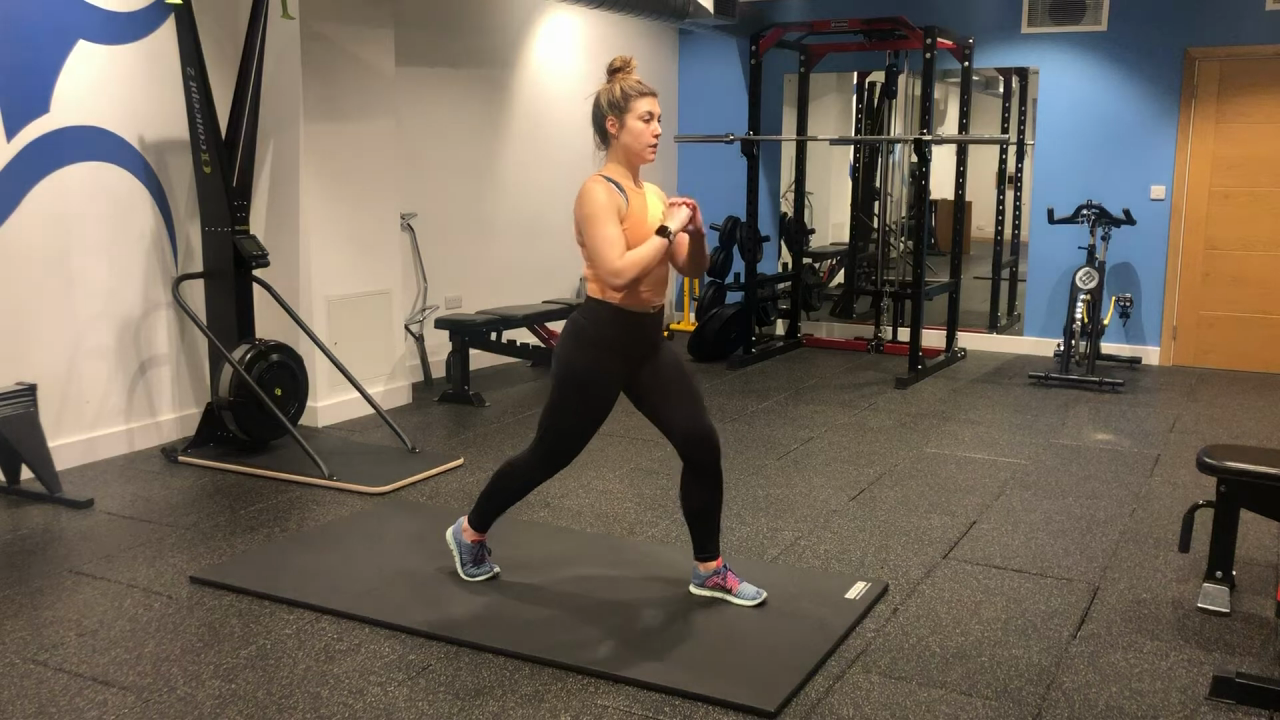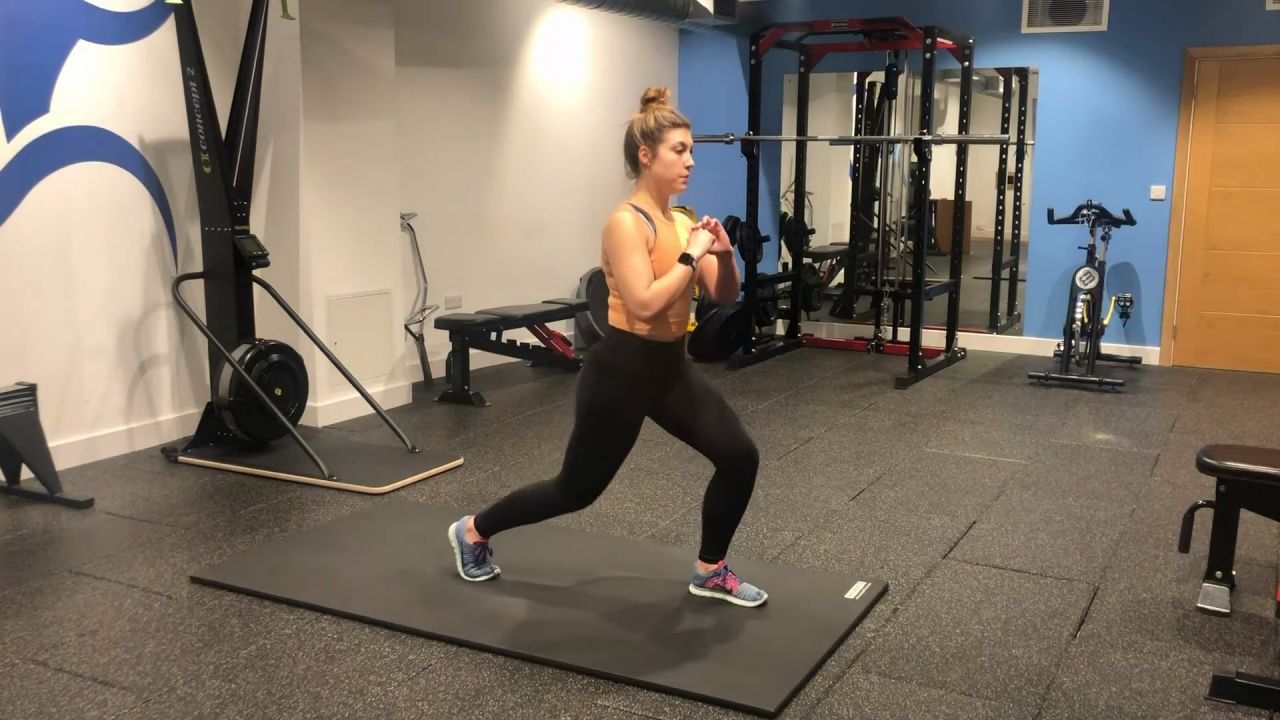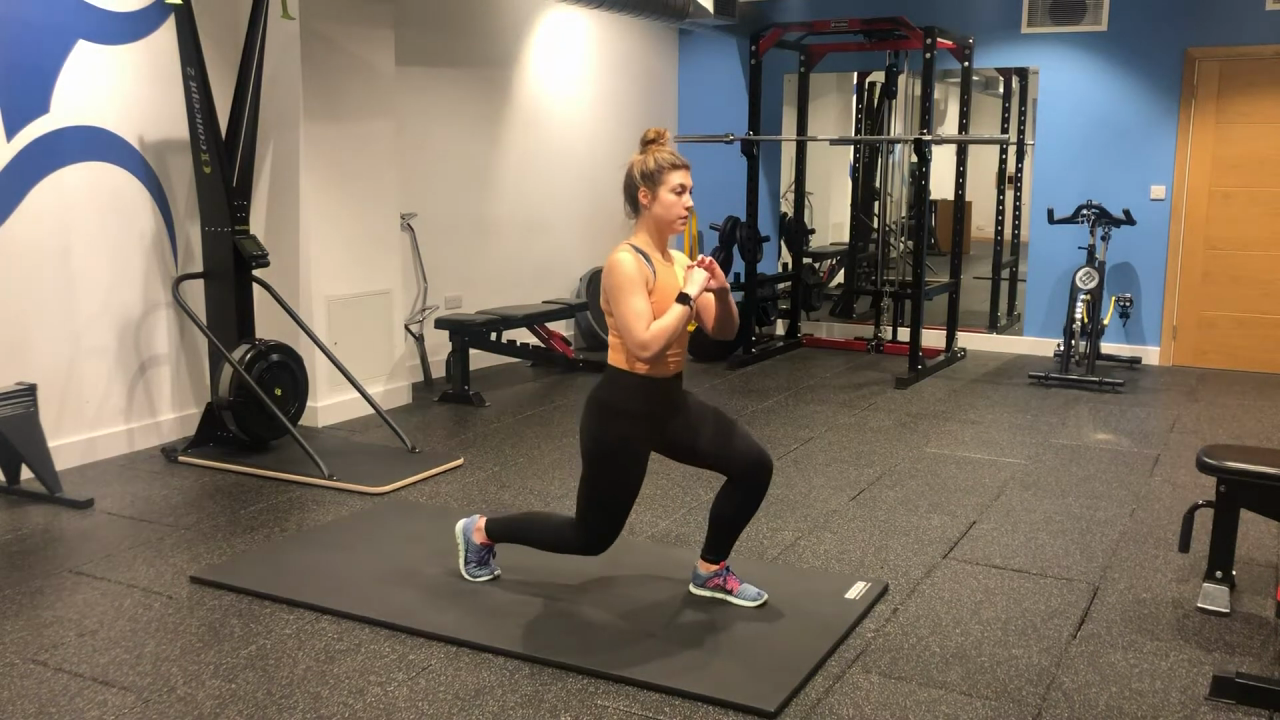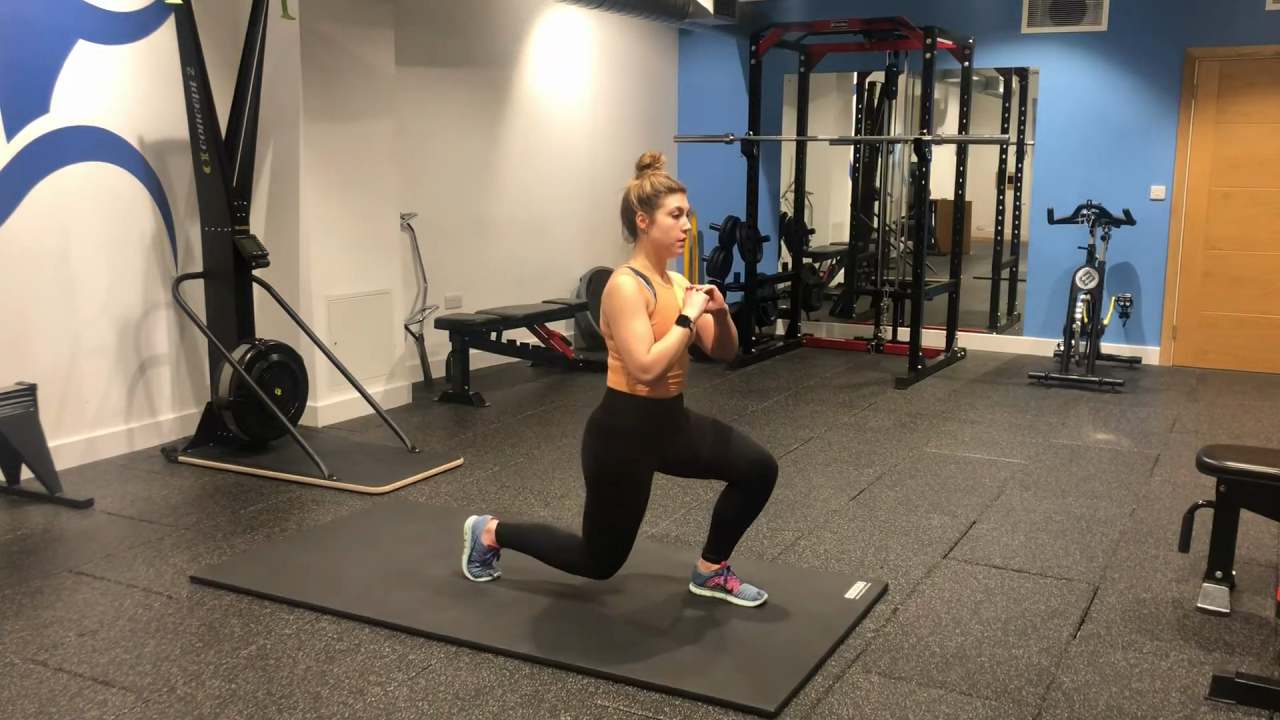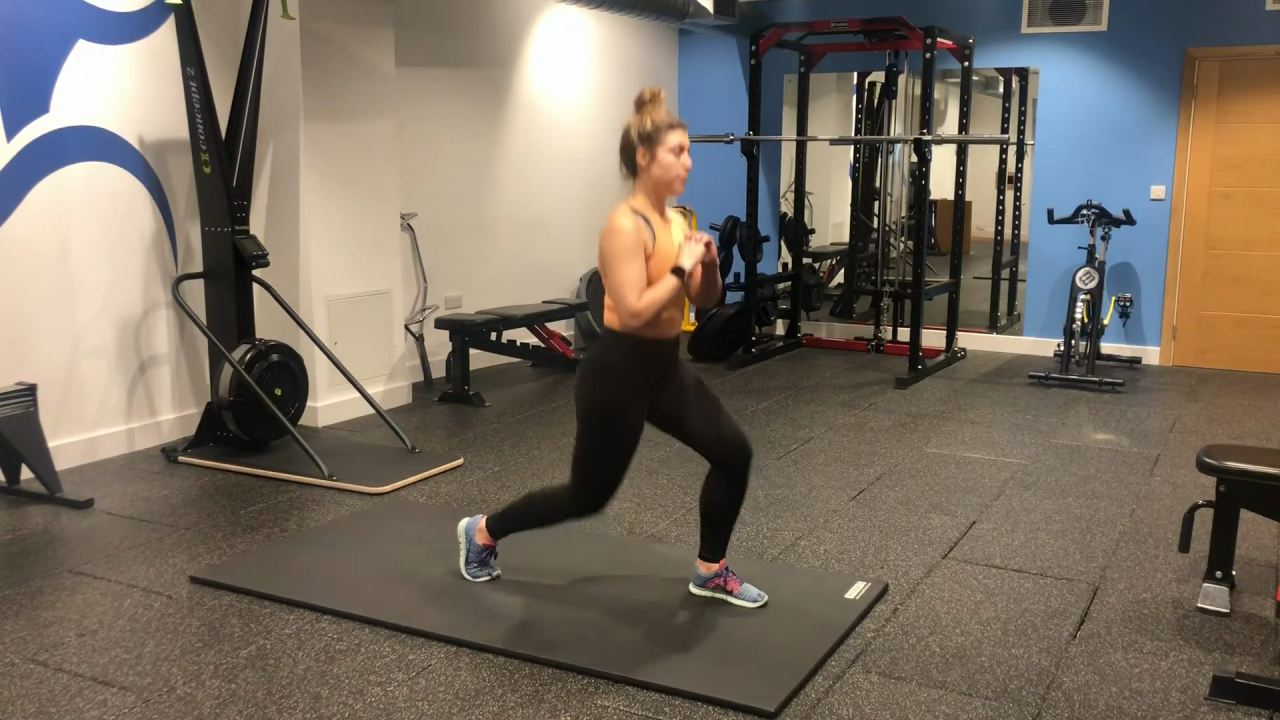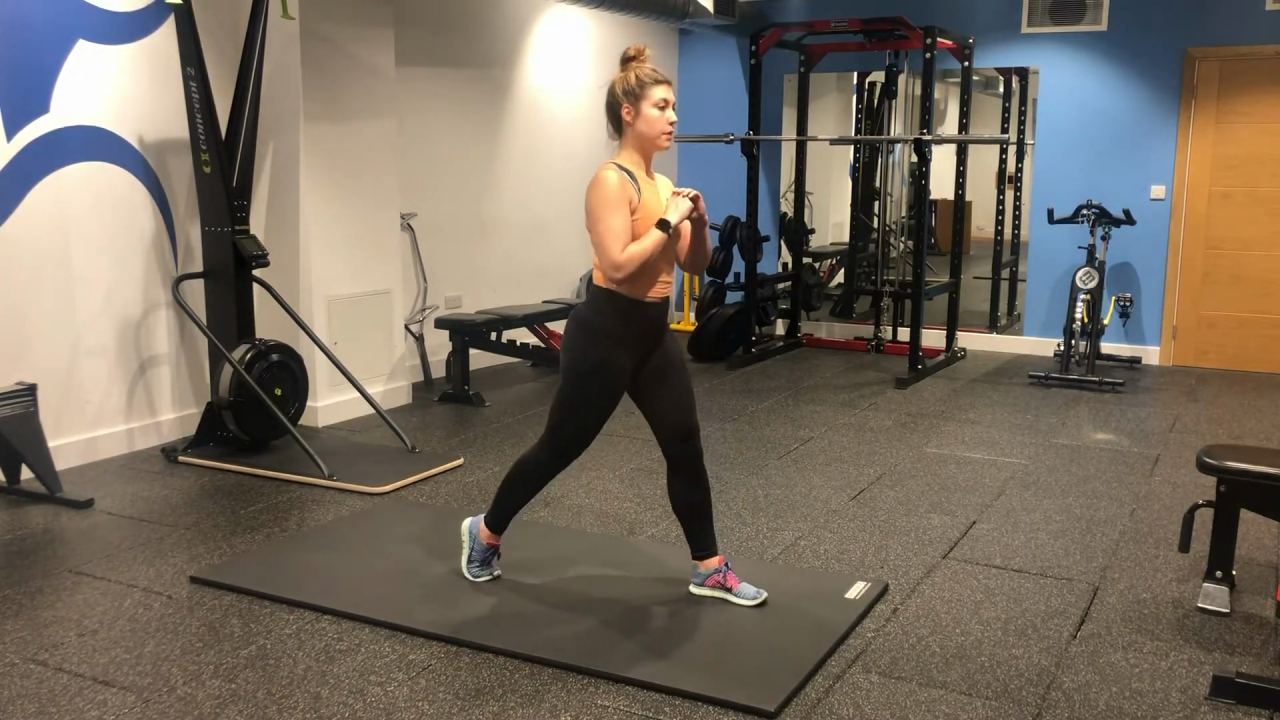
dt=0.7s
person 1, frame 1
left shoulder: (652, 193)
right shoulder: (599, 192)
left elbow: (691, 268)
right elbow: (618, 272)
left wrist: (694, 232)
right wrist: (667, 229)
left hip: (648, 340)
right hip: (599, 340)
left knee: (702, 446)
right knee: (550, 454)
left ankle: (709, 570)
right ankle: (470, 531)
person 1, frame 2
left shoulder: (680, 222)
right shoulder: (627, 222)
left elbow: (726, 296)
right elbow: (645, 304)
left wrist: (723, 253)
right wrist: (691, 256)
left hip: (670, 367)
right hip: (621, 369)
left knee: (740, 457)
right knee: (577, 488)
left ankle: (710, 572)
right ankle: (473, 531)
person 1, frame 3
left shoulder: (678, 260)
right shoulder: (625, 263)
left elbow: (725, 331)
right elbow: (644, 345)
left wrist: (720, 291)
right wrist: (689, 294)
left hip: (670, 401)
right hip: (622, 407)
left knee: (754, 465)
right knee: (593, 535)
left ankle: (710, 572)
right ankle: (481, 531)
person 1, frame 4
left shoulder: (676, 283)
right shoulder: (626, 286)
left elbow: (724, 352)
right elbow: (645, 368)
left wrist: (720, 313)
right wrist: (689, 317)
left hip: (670, 420)
right hip: (623, 429)
left knee: (759, 469)
right knee: (600, 561)
left ankle: (710, 571)
right ankle: (490, 533)
person 1, frame 5
left shoulder: (675, 222)
right shoulder: (625, 225)
left elbow: (705, 299)
right elbow: (634, 311)
left wrist: (709, 262)
right wrist: (683, 265)
left hip: (665, 368)
right hip: (618, 371)
left knee: (734, 453)
right knee: (587, 495)
left ankle: (710, 571)
right ankle: (483, 531)
person 1, frame 6
left shoulder: (662, 184)
right shoulder: (611, 181)
left elbow: (694, 265)
right elbow: (617, 265)
left wrist: (697, 221)
right wrist: (668, 221)
left hip: (653, 332)
right hip: (605, 332)
left knee: (685, 447)
right knee: (560, 448)
left ankle: (709, 569)
right ankle: (485, 532)
